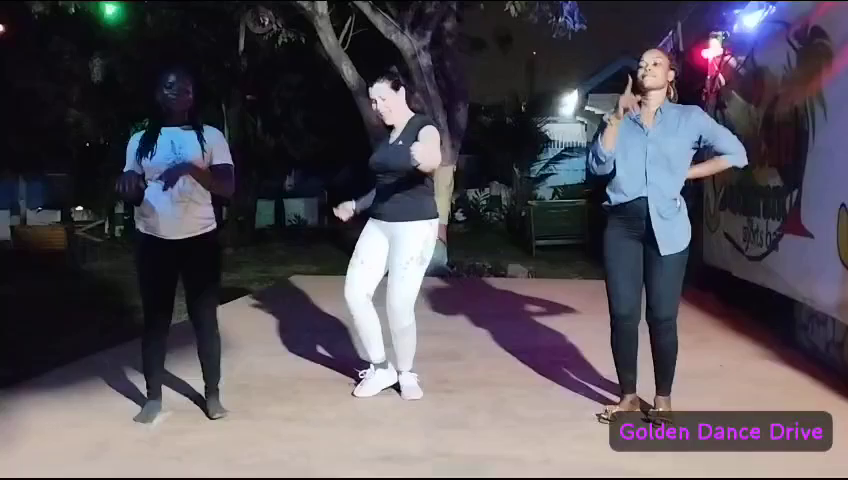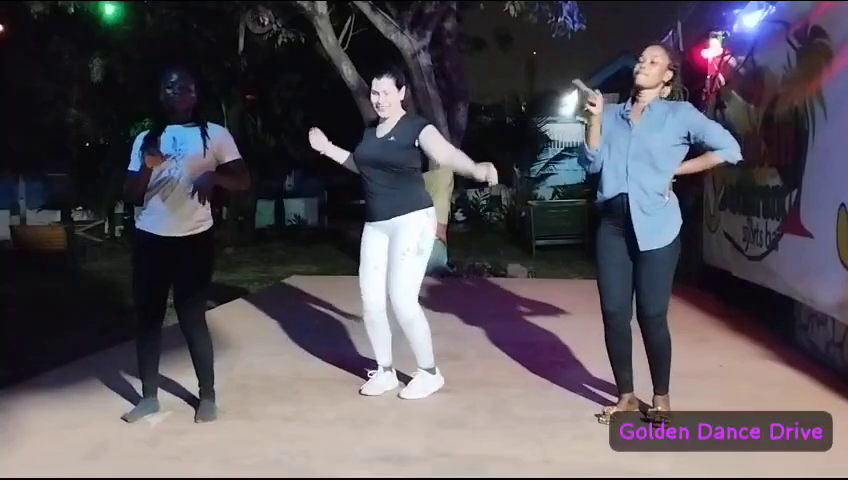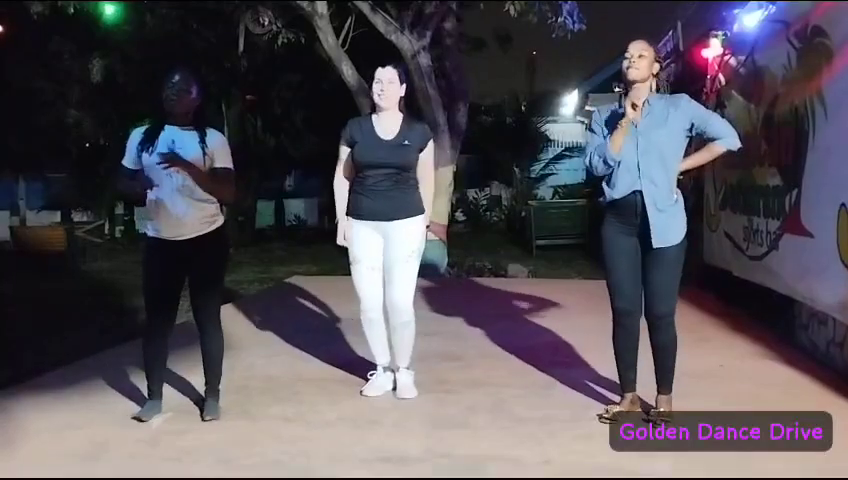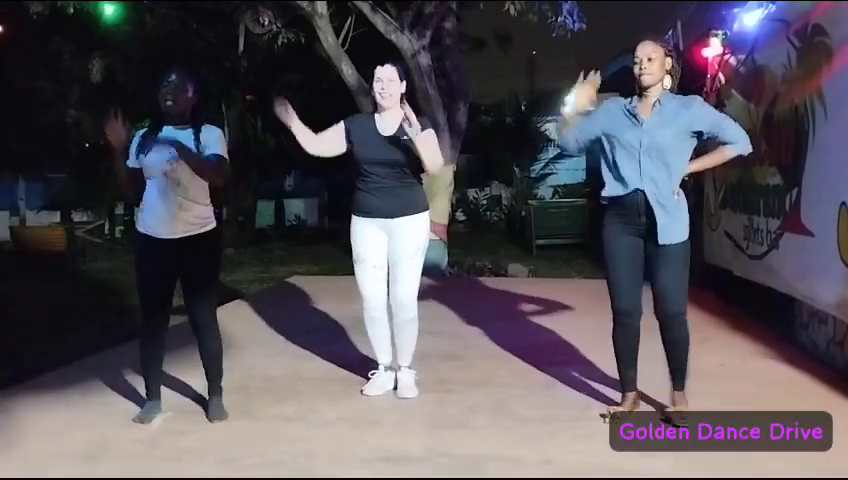
dt=0.4s
person 1, frame 1
left shoulder: (690, 118)
right shoulder: (620, 121)
left elbow: (735, 154)
right elbow: (599, 165)
left wrist: (684, 173)
right wrist: (617, 118)
left hip: (667, 227)
right hip: (622, 225)
left knee: (662, 317)
right knee: (622, 314)
left ankle: (663, 398)
right ankle: (628, 395)
person 1, frame 2
left shoulder: (680, 114)
right shoulder: (612, 115)
left elbow: (728, 149)
right elbow: (591, 164)
left wrist: (675, 169)
right wrist: (595, 120)
left hip: (656, 224)
right hip: (612, 223)
left knee: (651, 314)
right knee: (614, 312)
left ankle: (661, 397)
right ankle: (626, 395)
person 1, frame 3
left shoulder: (679, 107)
right shoulder: (605, 116)
left elbow: (728, 137)
right elbow: (597, 164)
left wrist: (680, 165)
right wrist: (622, 121)
left hip: (664, 220)
right hip: (619, 220)
left knee: (660, 314)
right knee: (624, 311)
left ankle: (664, 397)
right ankle: (628, 395)
person 1, frame 4
left shoulder: (690, 108)
right shoulder: (614, 111)
left elbow: (739, 142)
right elbow: (569, 141)
left wrist: (687, 167)
right wrist: (576, 109)
left hip: (668, 220)
right hip: (622, 219)
left knee: (672, 311)
right knee: (625, 312)
left ankle: (678, 393)
right ankle: (630, 394)
person 2, frame 1
left shoulder: (210, 136)
right shoulder: (140, 140)
left elbow: (226, 186)
right elbow: (131, 196)
left wrist: (190, 168)
right wrist: (128, 187)
left hip: (200, 240)
right hip: (154, 240)
left knee: (205, 318)
right knee: (155, 319)
left ankle: (212, 393)
right ankle: (153, 397)
person 2, frame 2
left shoulder: (215, 134)
right shoulder: (145, 139)
left elbow: (243, 180)
right elbow: (131, 194)
left wrist: (213, 175)
right wrist: (147, 169)
left hip: (194, 239)
right hip: (150, 238)
left knee: (191, 317)
right knee: (148, 316)
left ankle: (207, 396)
right ankle: (148, 396)
person 2, frame 3
left shoulder: (213, 139)
right shoulder: (142, 137)
left elbow: (228, 192)
right elbow: (125, 183)
left wrist: (187, 166)
right wrist: (140, 186)
left hip: (207, 239)
right hip: (160, 241)
left knee: (207, 318)
right knee: (157, 318)
left ankle: (212, 396)
right ankle: (154, 397)
person 2, frame 4
left shoulder: (210, 134)
right shoulder: (144, 137)
left elbow: (217, 175)
right elbow: (131, 190)
left wrist: (178, 146)
right wrist: (117, 151)
left hip: (198, 239)
right hip: (152, 240)
left knee: (203, 319)
right knee: (152, 320)
left ankle: (215, 395)
right ankle: (153, 398)
person 3, frame 1
left shoulder: (423, 128)
right shoulder: (388, 137)
left elbow: (432, 160)
left wrist: (424, 159)
right wrist: (357, 205)
left hip: (415, 226)
right hip: (379, 225)
left knee: (399, 306)
right knee: (355, 292)
left ankle: (406, 374)
right ankle: (381, 368)
person 3, frame 2
left shoulder: (416, 126)
right shoulder: (372, 131)
left elbow: (446, 153)
right elbow: (359, 163)
left wrist: (475, 169)
right wrist: (328, 149)
left hip: (412, 219)
right hip: (375, 225)
left knee: (402, 299)
right knee: (371, 302)
left ankle: (429, 373)
right ankle: (385, 372)
person 3, frame 3
left shoulder: (418, 132)
right shoulder: (355, 128)
left elbow: (425, 181)
right elbow: (343, 176)
left wrist: (426, 223)
right wrist: (341, 219)
left hip: (405, 223)
right hip: (363, 225)
left knee: (399, 301)
right knee: (369, 301)
left ankle: (404, 372)
right ankle: (383, 371)
person 3, frame 4
left shoulder: (419, 128)
right shoulder: (356, 124)
left elbow: (432, 163)
right elbow: (317, 146)
left wrist: (414, 130)
right wrist: (292, 122)
left hip: (410, 220)
right hip: (367, 221)
left knee: (403, 299)
right knee: (372, 299)
left ankle: (406, 371)
right ankle: (385, 369)
